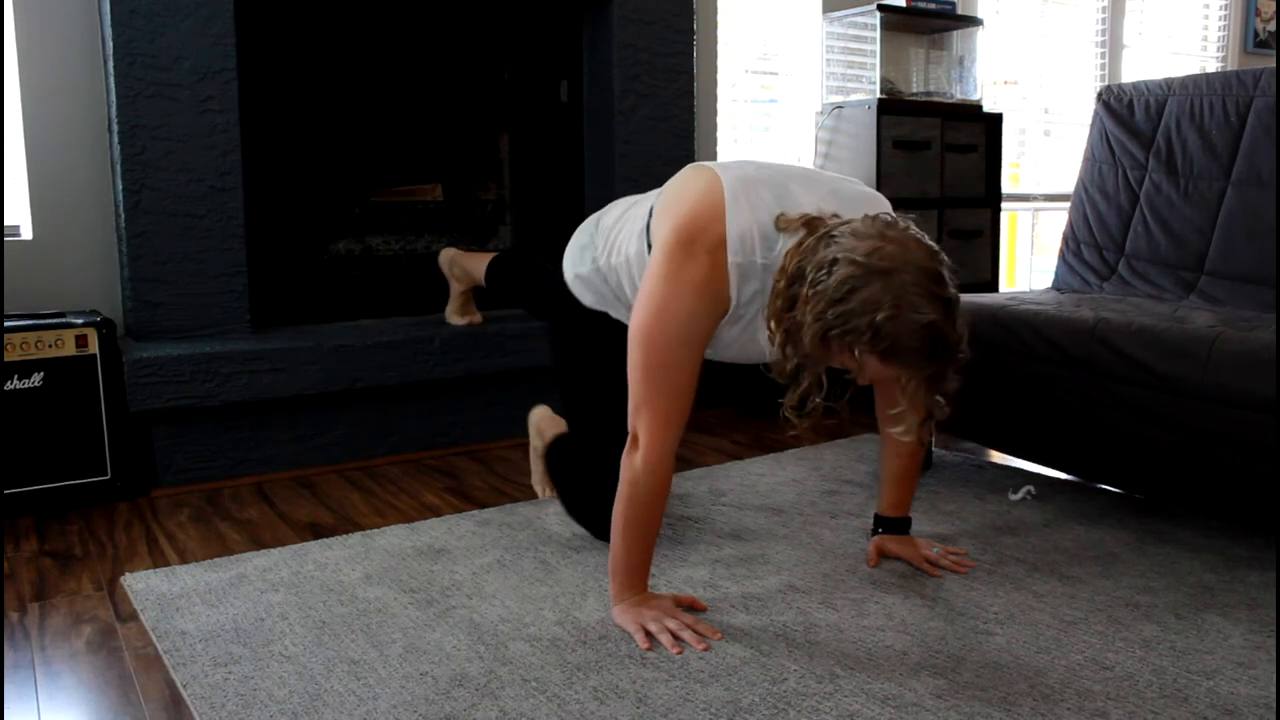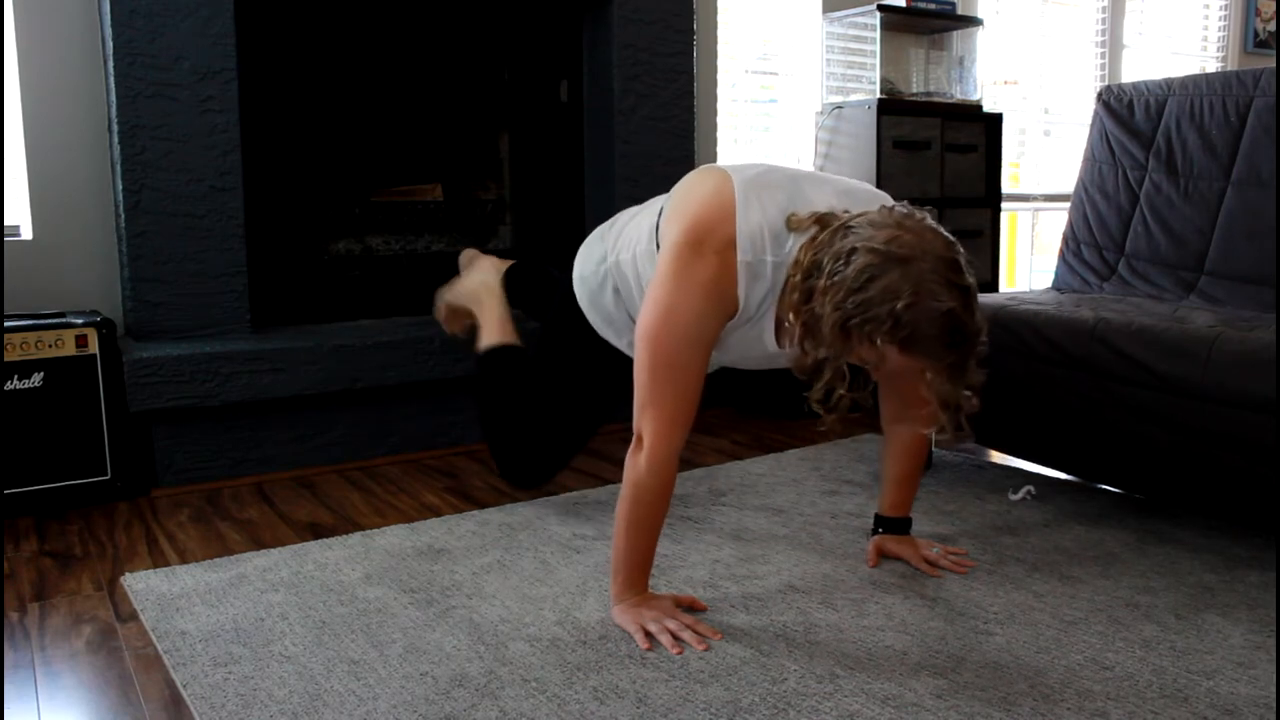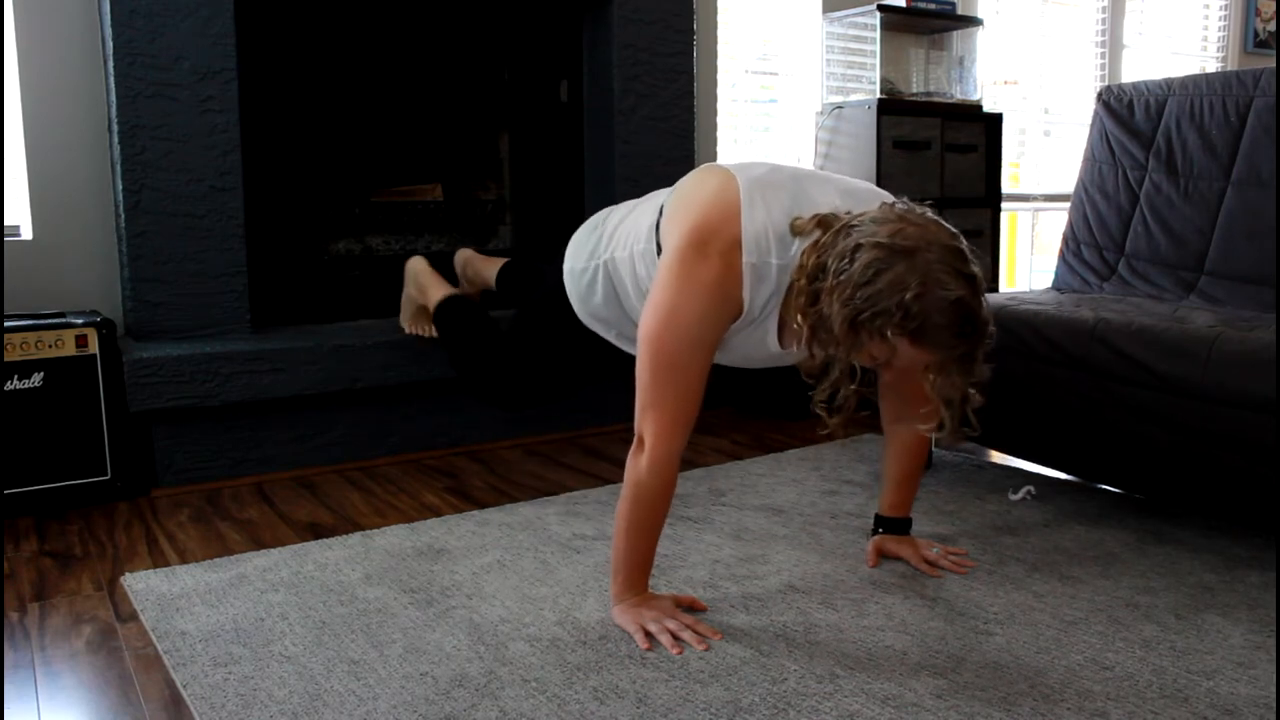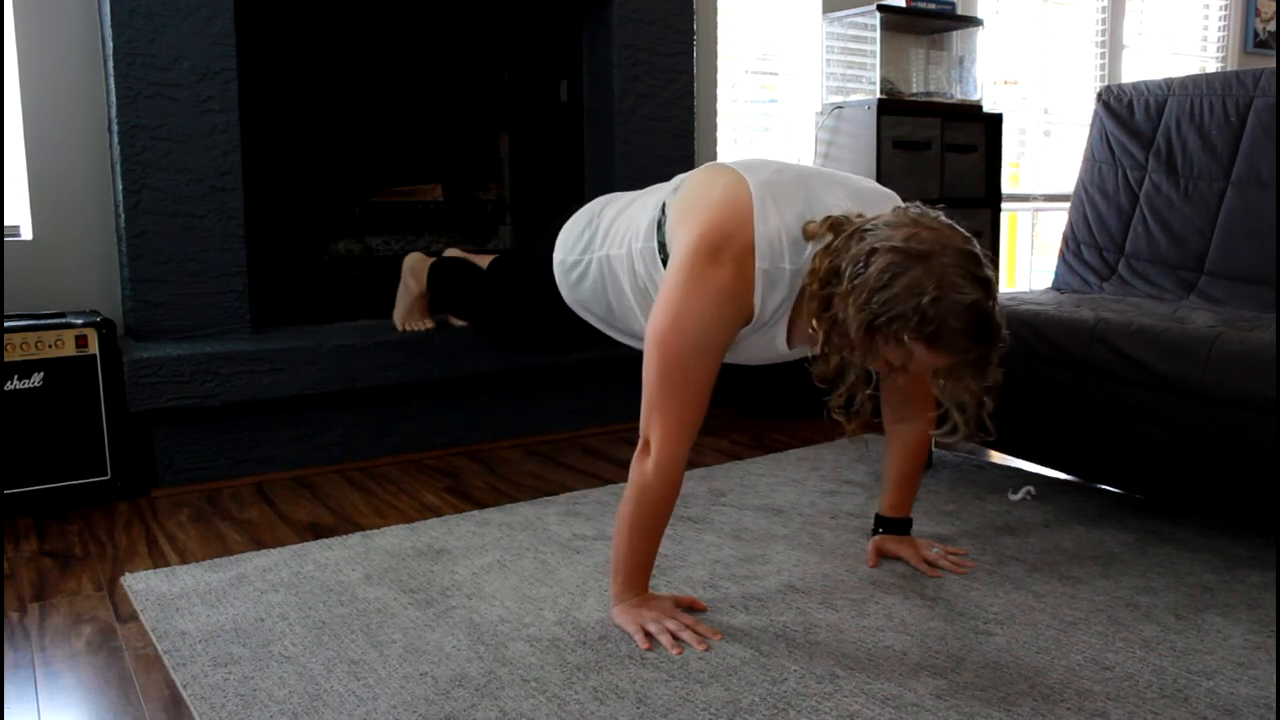
dt=0.3s
person 1, frame 1
left shoulder: (882, 260)
right shoulder: (704, 252)
left elbow: (901, 405)
right elbow: (650, 439)
left wrist: (892, 525)
right wrist: (628, 596)
right hip: (605, 286)
right knee: (601, 507)
left ankle: (472, 265)
right ankle: (552, 431)
person 1, frame 2
left shoulder: (892, 262)
right shoulder: (713, 254)
left elbow: (909, 410)
right elbow: (654, 441)
left wrist: (893, 525)
right wrist: (628, 596)
left hip: (684, 312)
right hip: (613, 298)
right knee: (524, 460)
left ankle: (495, 269)
right ankle: (485, 289)
person 1, frame 3
left shoulder: (895, 262)
right shoulder: (716, 256)
left elbow: (909, 412)
right elbow: (655, 442)
left wrist: (892, 525)
right wrist: (629, 596)
right hip: (605, 281)
left knee: (530, 297)
right knee: (484, 352)
left ankle: (479, 265)
right ankle: (426, 283)
person 1, frame 4
left shoulder: (900, 261)
right shoulder: (727, 259)
left elbow: (912, 411)
right elbow: (661, 445)
left wrist: (893, 525)
right wrist: (628, 596)
left hip: (653, 278)
right hip: (590, 271)
right knee: (495, 308)
left ankle: (473, 260)
right ankle: (426, 273)
